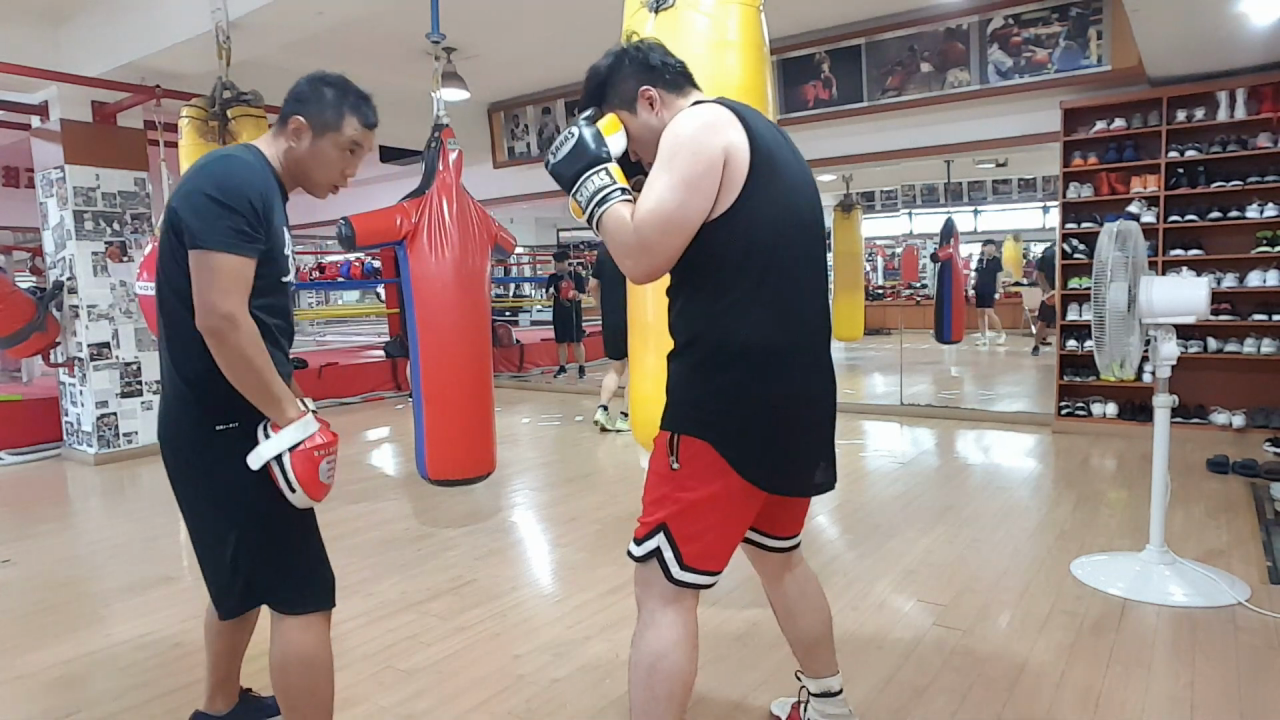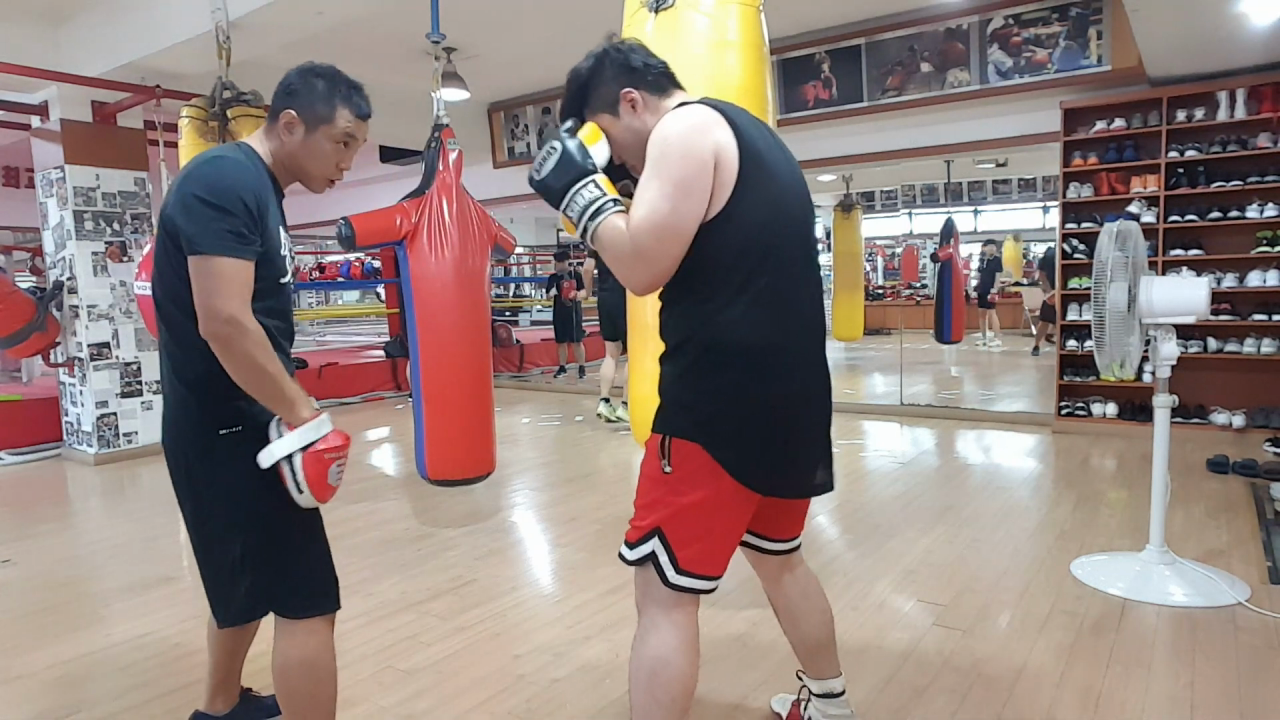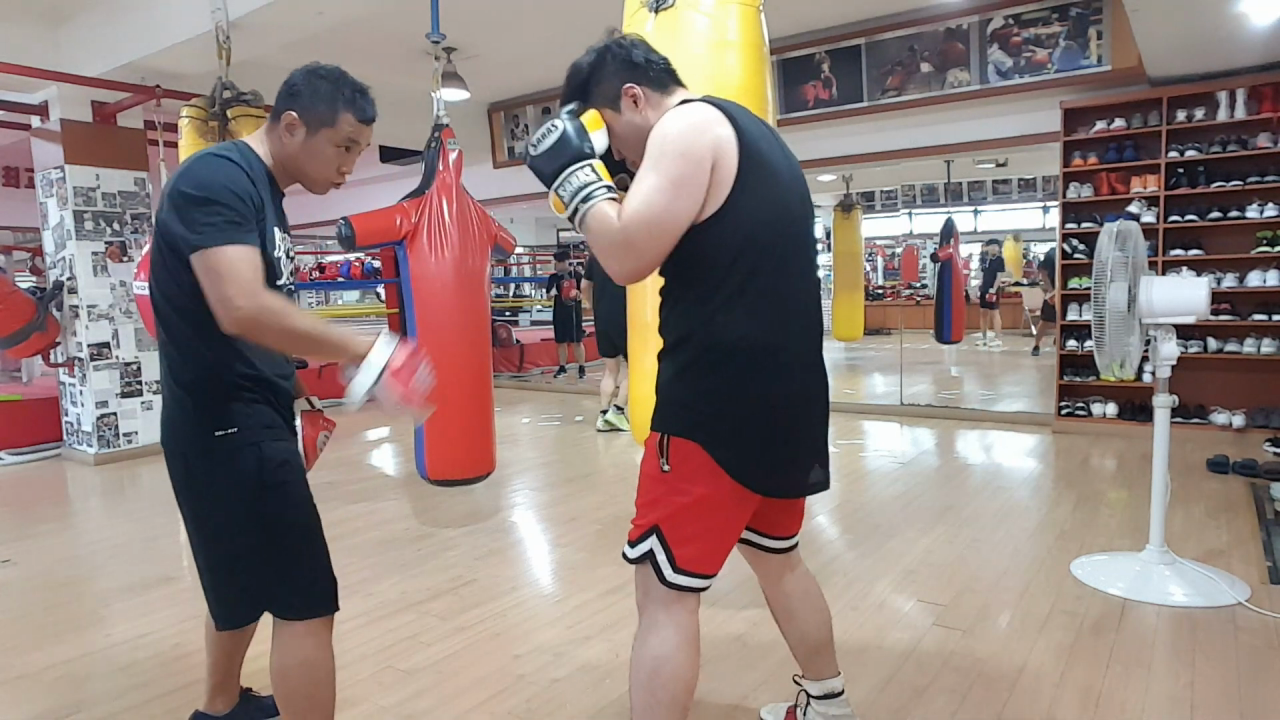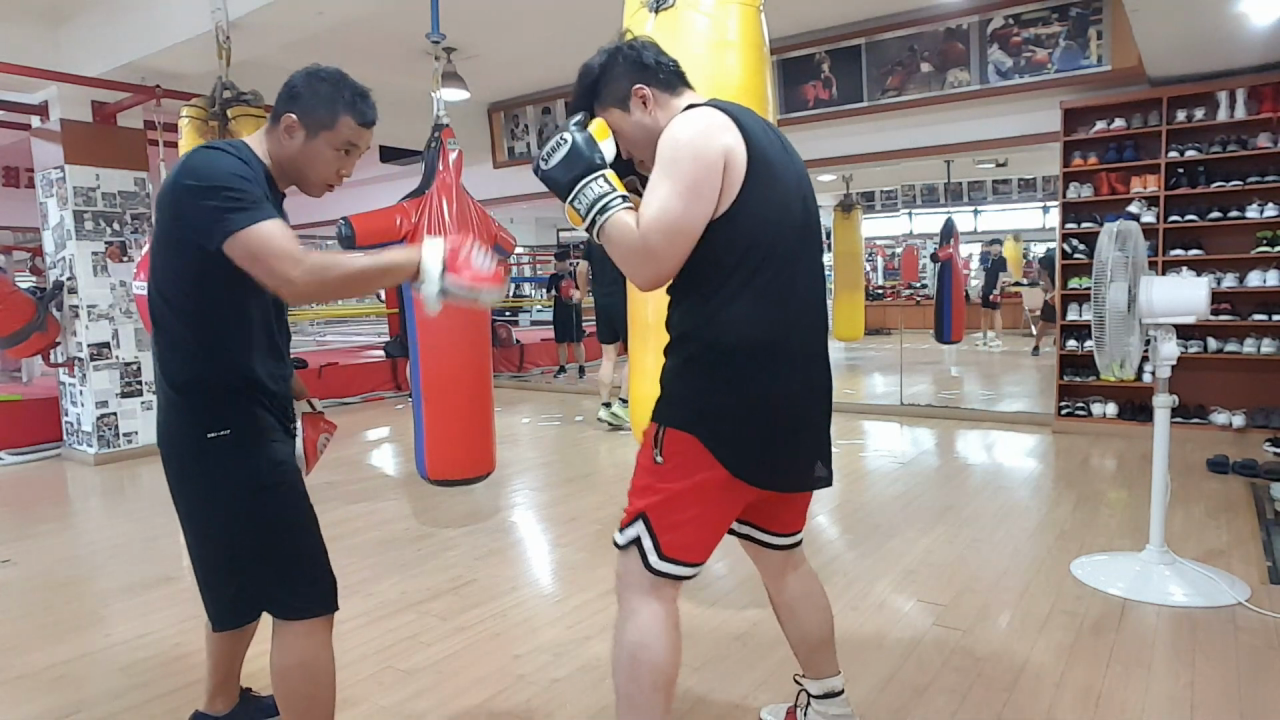
dt=0.2s
person 1, frame 1
left shoulder: (700, 127)
right shoulder: (763, 135)
left elbow: (643, 257)
left wrist: (591, 176)
left hip: (726, 398)
right hip: (796, 393)
left knee: (663, 589)
right knee: (777, 554)
person 1, frame 2
left shoulder: (687, 128)
right shoulder: (751, 134)
left elbow: (641, 268)
left wrist: (577, 189)
left hip: (720, 399)
right hip: (791, 393)
left knee: (663, 593)
right knee: (778, 557)
person 1, frame 3
left shoulder: (688, 125)
right shoulder: (751, 133)
left elbow: (627, 257)
left wrist: (573, 171)
right wrist: (598, 177)
left hip: (718, 399)
right hip: (788, 393)
left knee: (662, 593)
right knee: (775, 556)
person 1, frame 4
left shoulder: (695, 130)
right shoulder: (760, 136)
left elbow: (649, 264)
left wrist: (588, 182)
right wrist: (607, 182)
left hip: (721, 395)
right hip: (794, 390)
left knee: (644, 580)
right knee: (779, 554)
person 2, frame 1
left shoulder: (256, 189)
right shoulder: (231, 180)
right elbow: (220, 318)
left wrist: (283, 408)
right wrist: (290, 417)
left hip: (226, 421)
right hip: (224, 423)
left knee: (246, 573)
right knee: (303, 595)
person 2, frame 2
left shoulder: (257, 190)
right shoulder: (223, 180)
right elbow: (225, 323)
left wrist: (287, 405)
right wrist: (299, 415)
left hip: (229, 424)
right hip: (229, 425)
left knee: (247, 578)
right knee: (305, 599)
person 2, frame 3
left shoulder: (260, 193)
right shoulder: (217, 179)
right elbow: (242, 310)
left wrist: (291, 398)
right wrist: (365, 349)
left hip: (242, 419)
right hip: (227, 424)
left knee: (246, 578)
right knee: (304, 600)
person 2, frame 4
left shoulder: (260, 194)
right shoulder: (214, 174)
right elbow: (298, 276)
left wrist: (291, 395)
right wrist: (417, 258)
left hip: (240, 419)
right hip: (220, 426)
left knee: (247, 578)
right knee: (304, 600)
